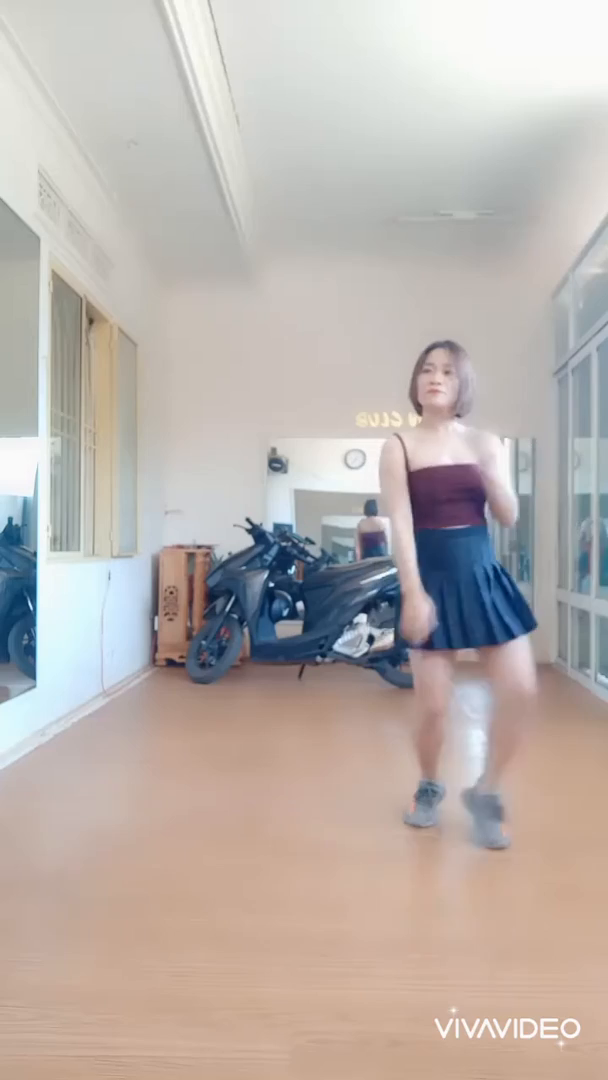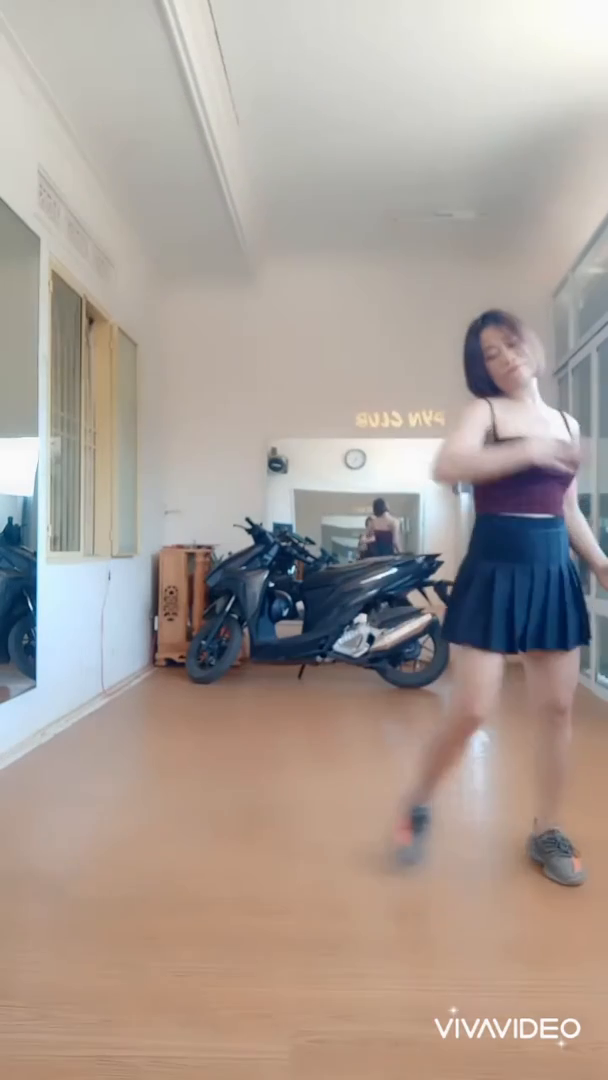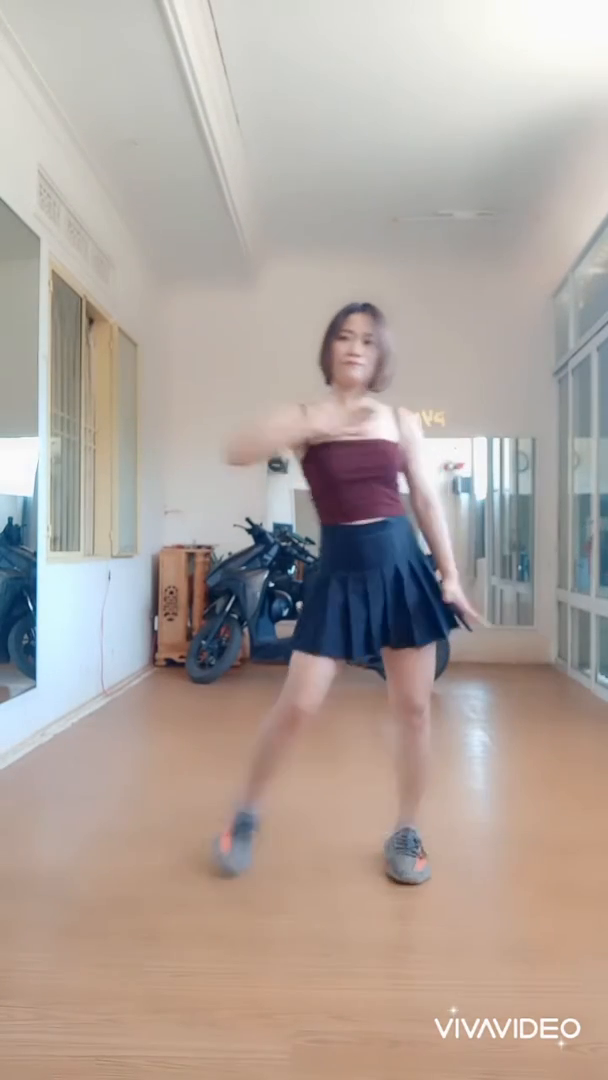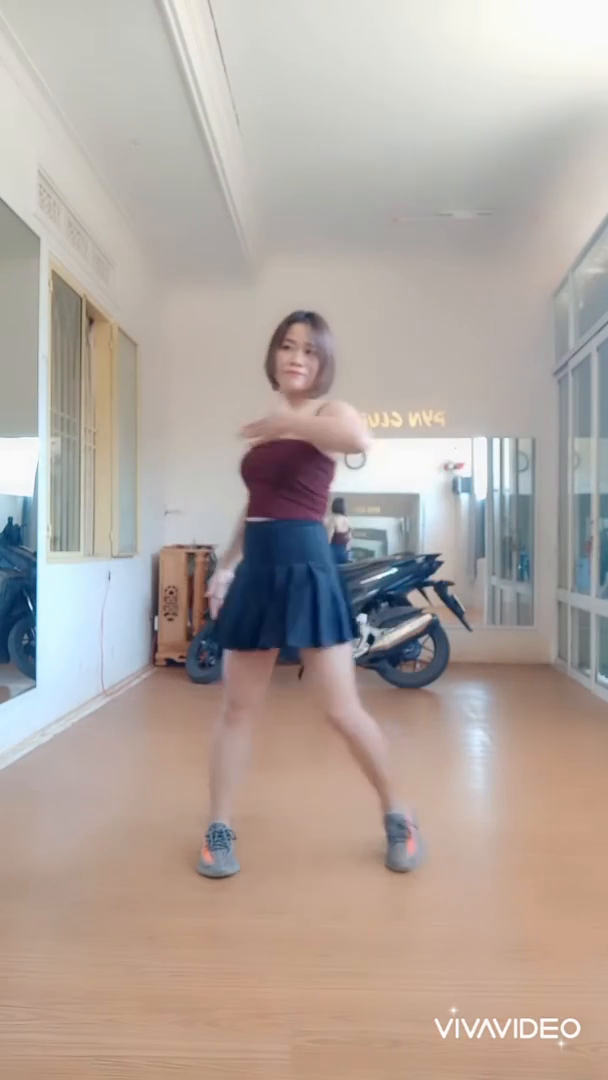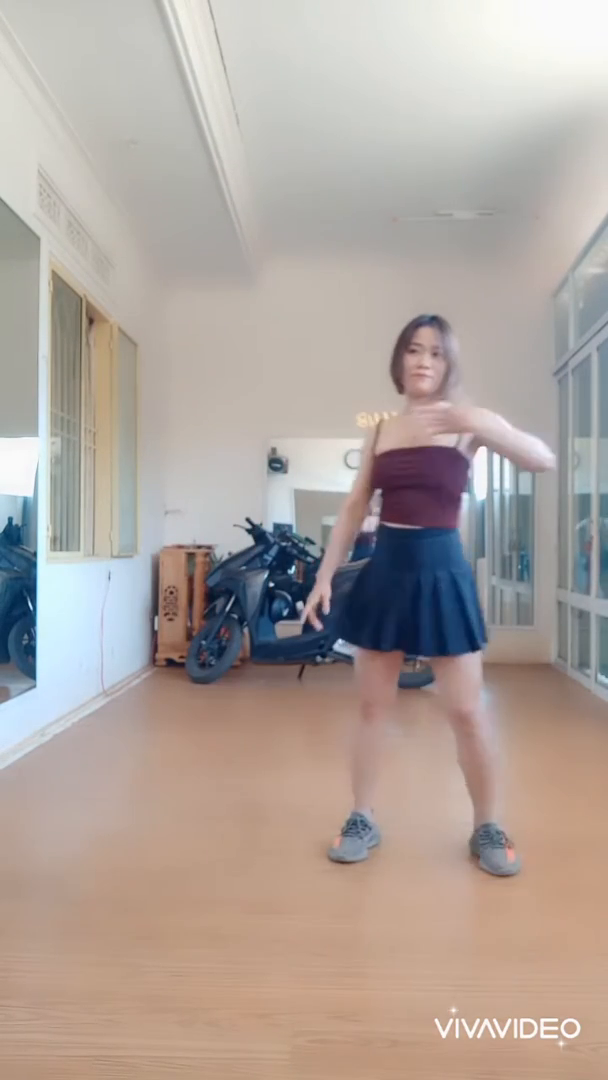
dt=1s
person 1, frame 1
left shoulder: (486, 442)
right shoulder: (398, 448)
left elbow: (509, 516)
right elbow: (400, 527)
left wrist: (490, 472)
right wrist: (412, 594)
left hip: (482, 575)
right hip: (430, 580)
left knee: (520, 691)
right knee: (433, 706)
left ankle: (487, 793)
right ankle: (429, 786)
person 1, frame 2
right shoulder: (485, 411)
right elbow: (445, 468)
right wrist: (527, 450)
left hip: (554, 571)
right hip: (494, 572)
left knee: (557, 711)
right knee: (470, 711)
left ankle: (547, 833)
right ankle: (418, 805)
person 1, frame 3
left shoulder: (401, 420)
right shoulder: (303, 415)
left elbow: (426, 500)
right elbow: (238, 453)
left wrist: (450, 574)
right wrist: (319, 427)
left hip: (401, 569)
right hip: (340, 576)
left knee: (413, 709)
right knee: (295, 708)
left ankle: (406, 833)
right ankle: (246, 814)
person 1, frame 4
left shoulder: (330, 412)
right shoulder: (272, 429)
left elbow: (358, 438)
left wrist: (288, 422)
right wrist: (224, 567)
left hip: (306, 568)
right hip: (255, 573)
left knee: (342, 711)
right knee: (237, 708)
left ankle: (396, 817)
right ankle: (219, 828)
person 1, frame 5
left shoulder: (468, 420)
right shoulder: (381, 431)
left elbow: (543, 458)
right elbow: (353, 509)
left wrist: (478, 427)
right wrist: (323, 575)
left hip: (441, 572)
right hip: (384, 573)
left knee: (466, 712)
right knee: (373, 705)
left ankle: (486, 826)
right ankle: (363, 820)
